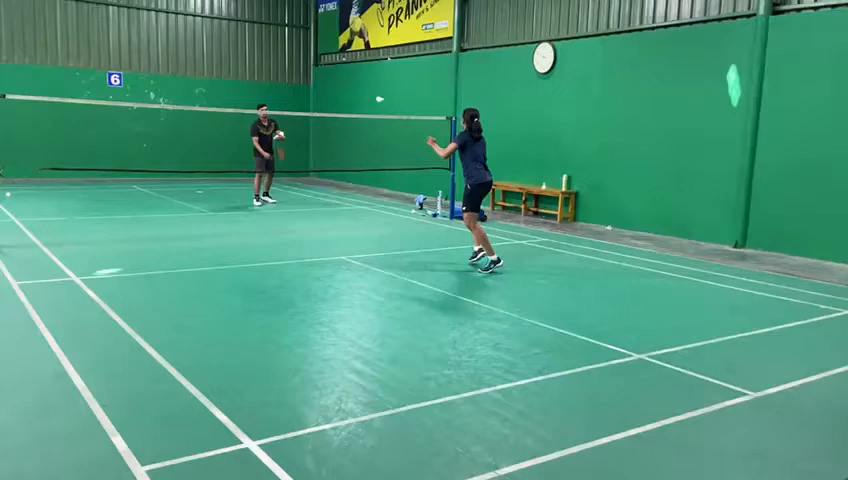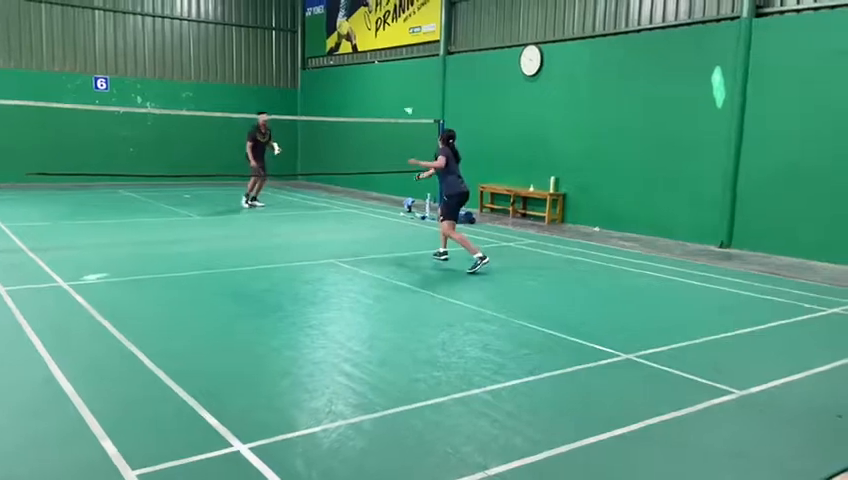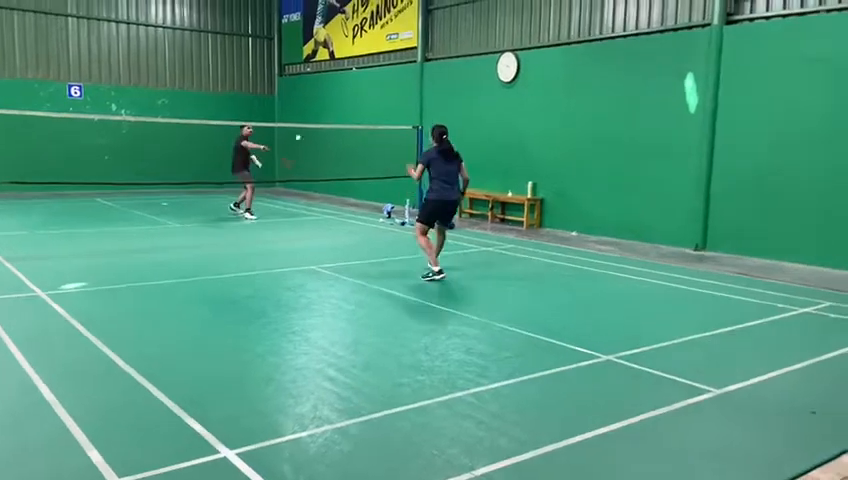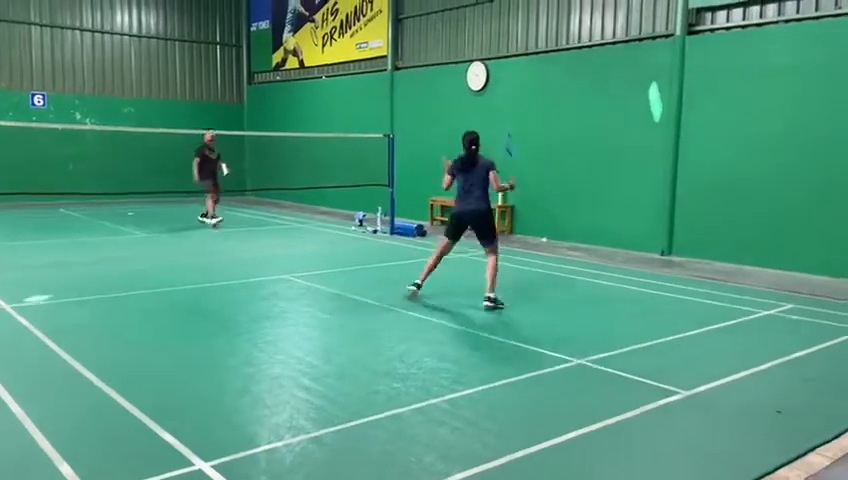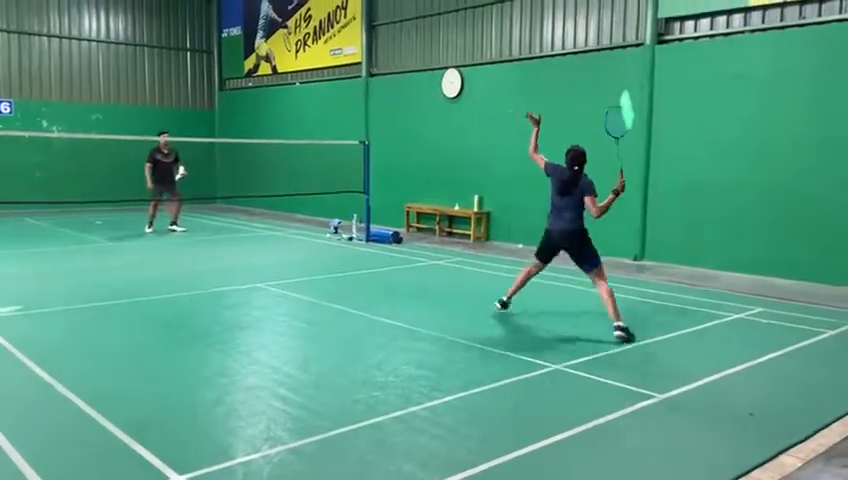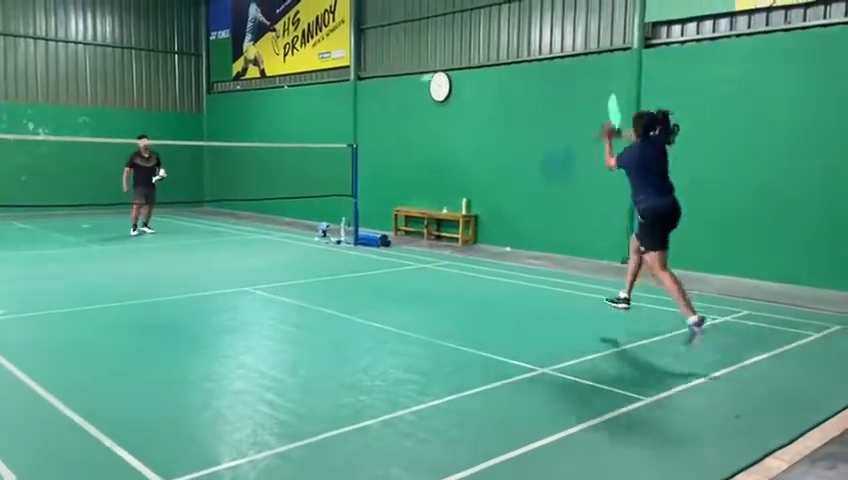
dt=0.5s
person 1, frame 1
left shoulder: (464, 136)
right shoulder: (479, 137)
left elbow: (444, 154)
left wrist: (433, 144)
left hip: (476, 182)
right hip: (485, 180)
left knee: (472, 222)
right knee: (467, 216)
left ankle: (494, 258)
right ankle: (478, 248)
person 1, frame 2
left shoulder: (443, 150)
right shoulder: (452, 153)
left elbow: (440, 164)
right elbow: (435, 170)
left wrist: (419, 163)
right wrist: (423, 175)
left hip: (454, 194)
right hip: (460, 192)
left knee: (448, 230)
right knee: (442, 214)
left ankle: (479, 256)
right ankle: (443, 251)
person 1, frame 3
left shoulder: (429, 154)
right shoulder: (455, 154)
left elbow: (416, 177)
right elbow: (466, 178)
left wrist: (410, 170)
right wrist: (462, 192)
left hip: (435, 199)
right hip: (453, 200)
left knee: (420, 233)
right knee: (441, 230)
left ankle: (436, 269)
right ankle: (435, 262)
person 1, frame 4
left shoulder: (457, 163)
right shoulder: (487, 163)
left elbow: (446, 186)
right elbow: (497, 187)
left wrist: (447, 169)
right wrist: (509, 186)
left hip: (459, 213)
right hip: (481, 212)
left knee: (441, 251)
right knee: (492, 254)
left ankle: (418, 283)
right ankle: (489, 296)
person 1, frame 5
left shoulder: (555, 172)
right shoulder: (586, 182)
left elbow: (533, 154)
right elbow: (596, 212)
left wrist: (536, 127)
right wrist: (616, 192)
left hip: (553, 232)
right hip: (575, 235)
left knee: (534, 268)
right knee: (601, 279)
left ankle: (505, 299)
right ankle: (618, 325)
person 1, frame 6
left shoulder: (632, 151)
right shoulder: (657, 141)
left elbow: (610, 164)
left wrist: (608, 142)
right wrist: (619, 134)
left hip: (651, 212)
right hip: (668, 208)
left knee: (659, 269)
right knee: (635, 245)
left ankle: (694, 319)
right ankle: (624, 296)
